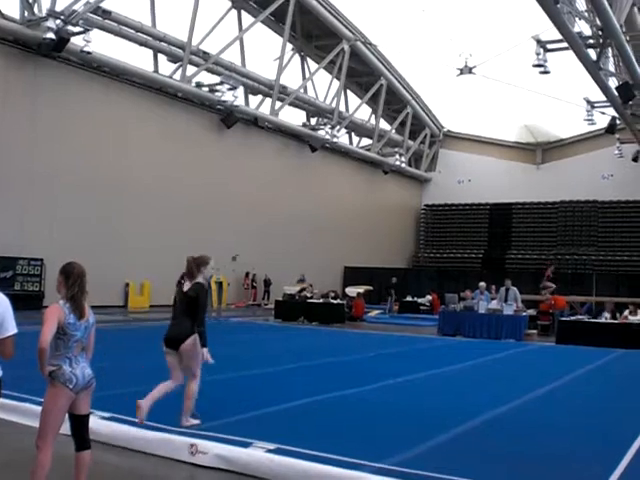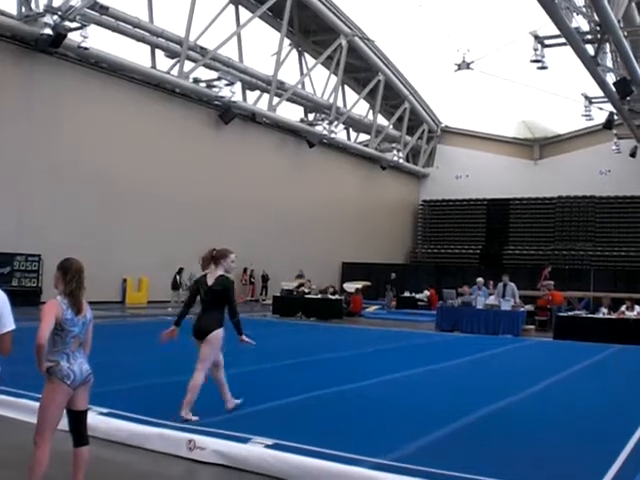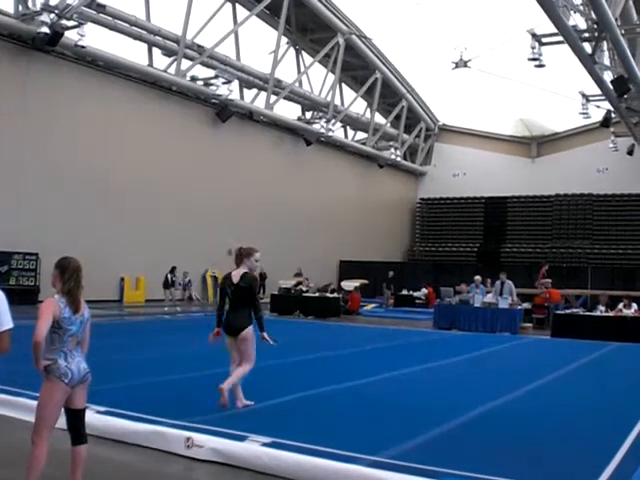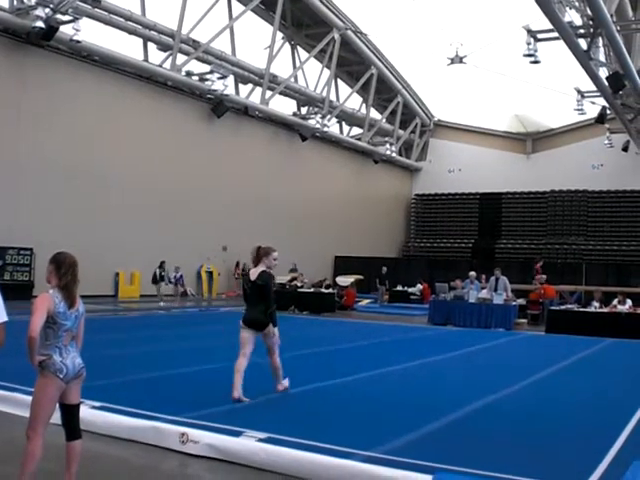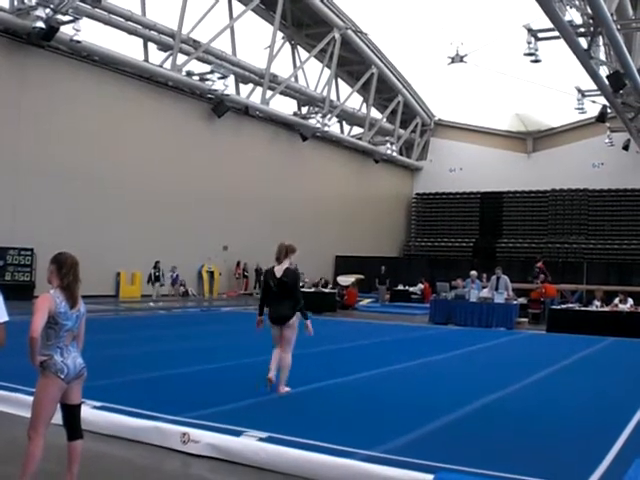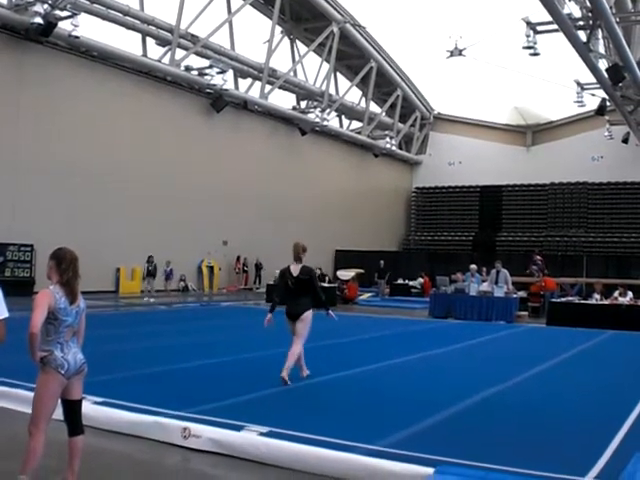
dt=0.3s
person 1, frame 1
left shoulder: (56, 310)
right shoulder: (88, 312)
left elbow: (43, 344)
left wrist: (43, 368)
left hip: (64, 378)
right hip: (85, 375)
left knee: (44, 443)
right knee: (82, 438)
person 1, frame 2
left shoulder: (54, 305)
right shoulder: (86, 307)
left elbow: (42, 340)
left wrist: (41, 364)
left hip: (61, 374)
right hip: (83, 371)
left knee: (42, 439)
right knee: (80, 434)
person 1, frame 3
left shoulder: (51, 304)
right shoulder: (83, 306)
left elbow: (39, 338)
left wrist: (38, 362)
left hip: (59, 372)
right hip: (80, 369)
left knee: (40, 437)
right knee: (78, 432)
person 1, frame 4
left shoulder: (46, 299)
right shoulder: (78, 301)
left elbow: (33, 333)
left wrist: (33, 357)
left hip: (54, 368)
right hip: (75, 365)
left knee: (35, 432)
right knee: (73, 427)
person 1, frame 5
left shoulder: (47, 299)
right shoulder: (79, 301)
left elbow: (35, 333)
left wrist: (34, 358)
right wrist: (71, 358)
left hip: (55, 368)
right hip: (76, 365)
left knee: (36, 433)
right knee: (74, 427)
person 1, frame 6
left shoulder: (47, 295)
right shoulder: (79, 297)
left elbow: (34, 330)
left wrist: (35, 354)
right wrist: (71, 354)
left hip: (56, 364)
right hip: (77, 361)
left knee: (37, 428)
right knee: (75, 423)
person 2, frame 1
left shoulder: (182, 286)
right shoulder: (202, 289)
right elbow: (200, 320)
right wrist: (204, 347)
left hip: (171, 335)
right hip: (186, 336)
left knee: (176, 379)
right knee: (194, 377)
left ankle: (145, 403)
right ankle: (186, 418)
person 2, frame 2
left shoulder: (201, 279)
right shoulder: (227, 282)
left elbow: (188, 304)
right elbow: (232, 310)
left wrist: (175, 326)
right wrist: (241, 334)
left hip: (199, 326)
right hip: (213, 328)
left knee: (218, 364)
right knee: (201, 370)
left ankle: (229, 401)
right ankle: (186, 411)
person 2, frame 3
left shoulder: (226, 278)
right shoulder: (251, 279)
left elbow: (221, 304)
right elbow: (256, 307)
left wrist: (218, 326)
right wrist: (263, 331)
left hip: (229, 323)
right hip: (244, 324)
left knee: (236, 362)
right knee: (248, 363)
left ankle: (239, 400)
right ankle: (225, 386)
person 2, frame 4
left shoulder: (246, 275)
right shoulder: (268, 276)
right elbow: (270, 303)
right wrist: (275, 326)
left hip: (248, 319)
right hip: (263, 319)
left knee: (243, 355)
right knee: (273, 353)
left ankle: (236, 391)
right ankle: (280, 384)
person 2, frame 5
left shoulder: (268, 272)
right shoulder: (293, 273)
left elbow: (264, 296)
right elbow: (297, 298)
left wrist: (260, 315)
right wrist: (306, 319)
left hip: (274, 314)
right hip: (289, 314)
left knee: (278, 347)
right knee: (286, 351)
left ankle: (271, 373)
right ankle: (281, 386)
person 2, frame 6
left shoulder: (284, 272)
right shoulder: (309, 271)
left elbow: (278, 294)
right elbow: (317, 292)
left wrist: (271, 312)
right wrist: (327, 309)
left hip: (290, 310)
right hip: (304, 310)
left knee: (298, 341)
right knee: (297, 343)
left ankle: (304, 370)
right ankle: (285, 372)
